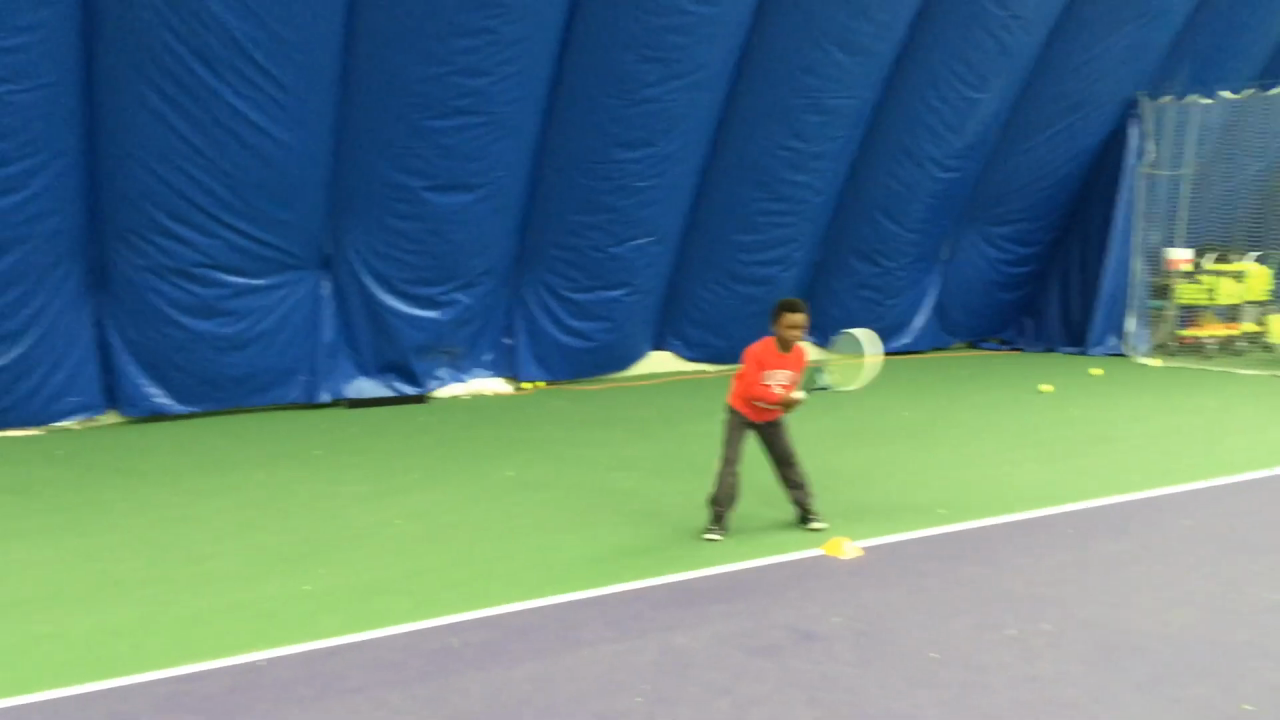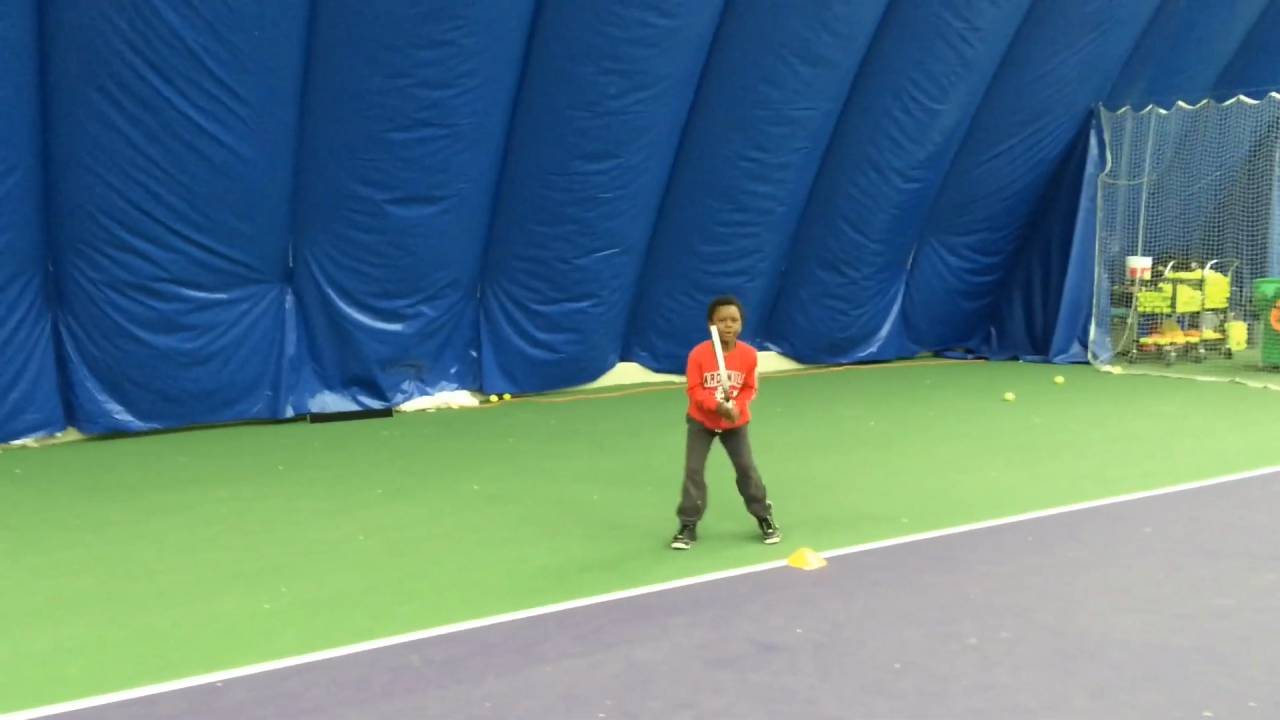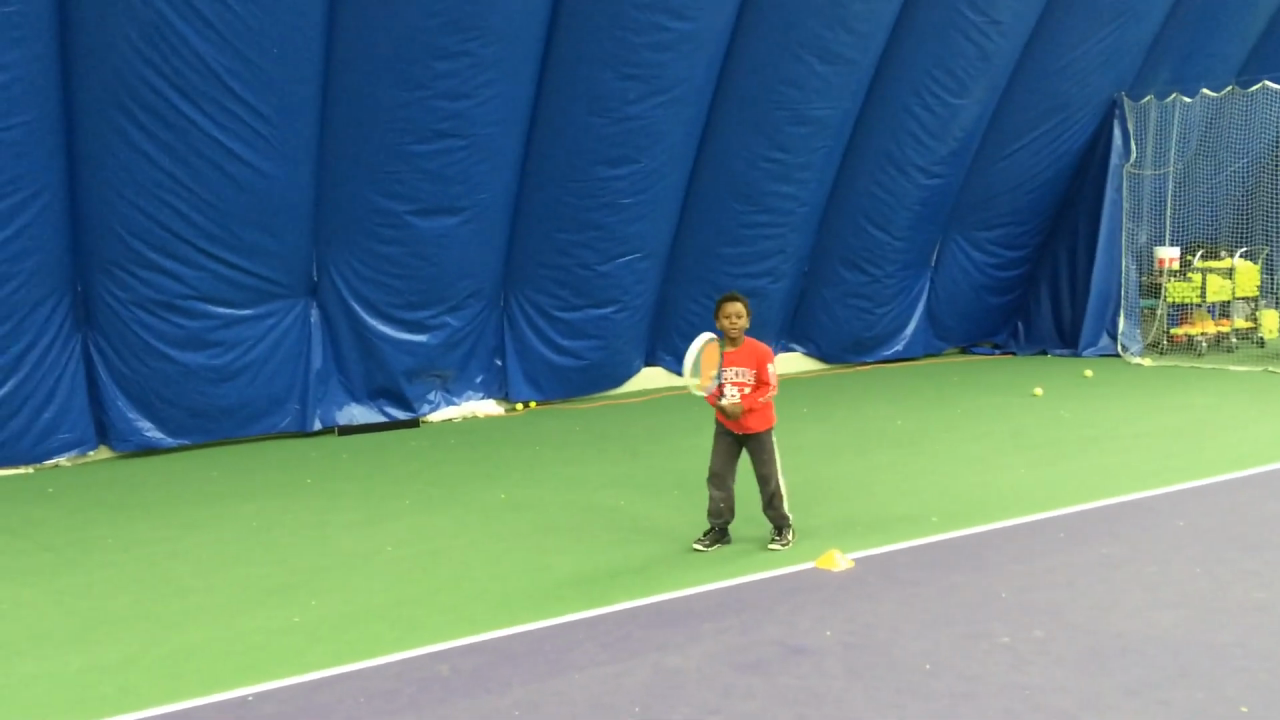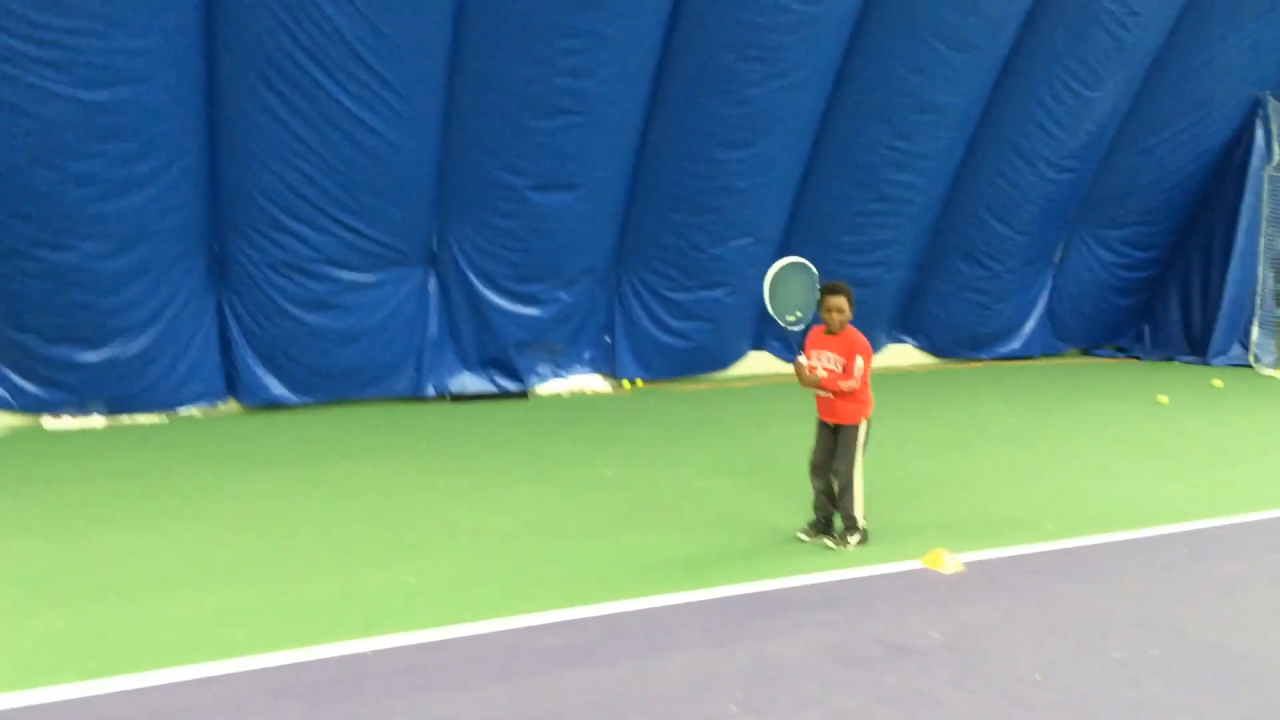
dt=0.5s
person 1, frame 1
left shoulder: (798, 354)
right shoulder: (756, 352)
left elbow: (791, 383)
right elbow: (750, 389)
left wrist: (791, 398)
right wrist: (780, 398)
left hip: (772, 415)
right hip: (742, 412)
left knee: (787, 458)
right knee: (729, 461)
left ankle: (805, 508)
right ankle: (718, 517)
person 1, frame 2
left shoulder: (748, 354)
right shoulder: (698, 354)
left elbow: (750, 388)
right elbow: (694, 391)
left wrist: (736, 407)
right wrist: (718, 405)
left hip: (735, 421)
right hip: (701, 420)
left knee: (747, 469)
right knee: (693, 471)
left ankle: (765, 518)
right ankle: (688, 526)
person 1, frame 3
left shoulder: (761, 352)
left elbow: (769, 388)
left wrist: (742, 405)
right wrist: (719, 404)
left hip: (758, 426)
right hip: (725, 425)
left knee: (768, 476)
right knee: (718, 475)
left ankle: (783, 526)
right ankle: (719, 528)
person 1, frame 4
left shoulder: (858, 343)
right shoulder: (814, 334)
left elbow: (853, 382)
right elbow: (804, 366)
left wrist: (819, 381)
right wrist: (802, 371)
left hip: (853, 418)
right hip: (826, 416)
left knee: (846, 472)
right knee: (819, 466)
left ankle: (855, 528)
right ankle: (823, 521)
